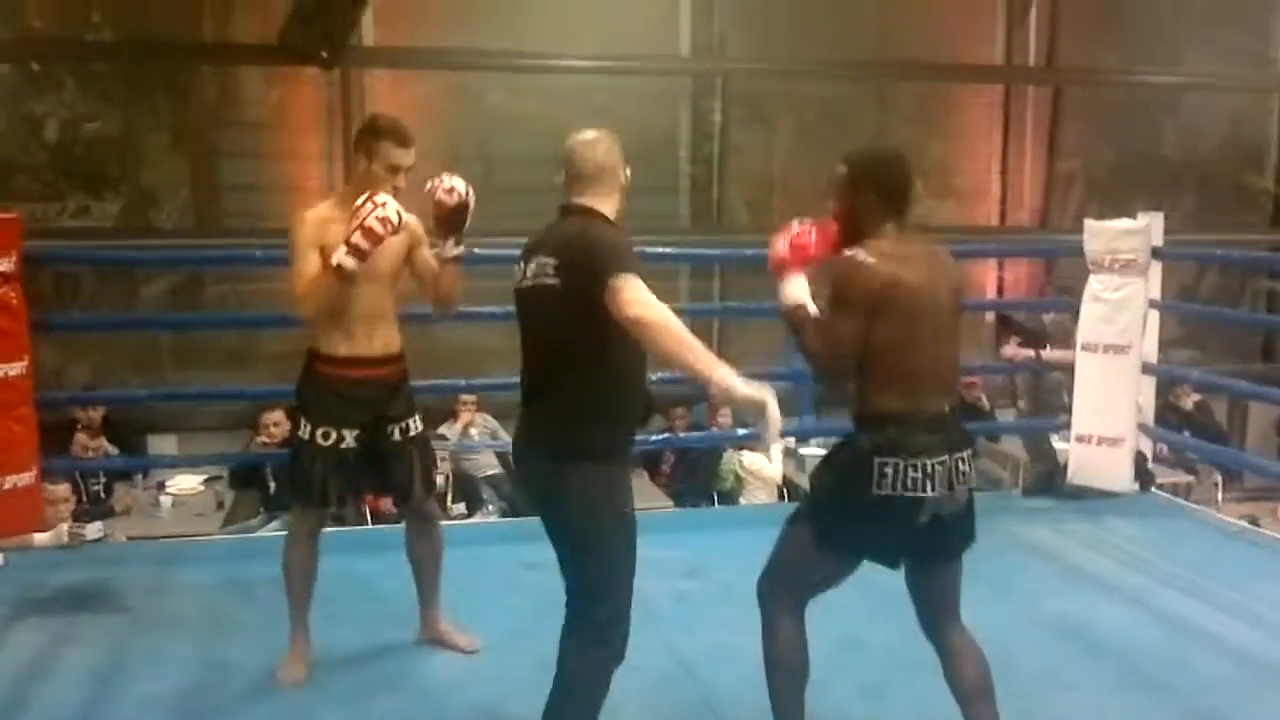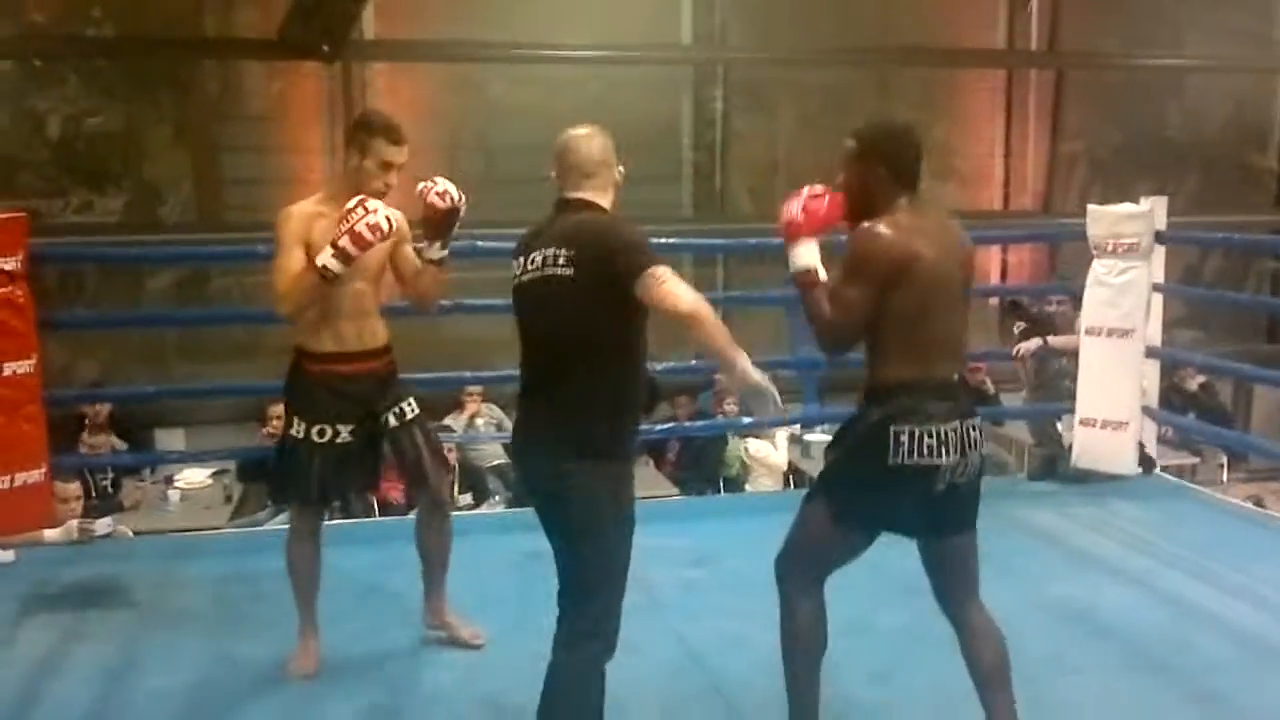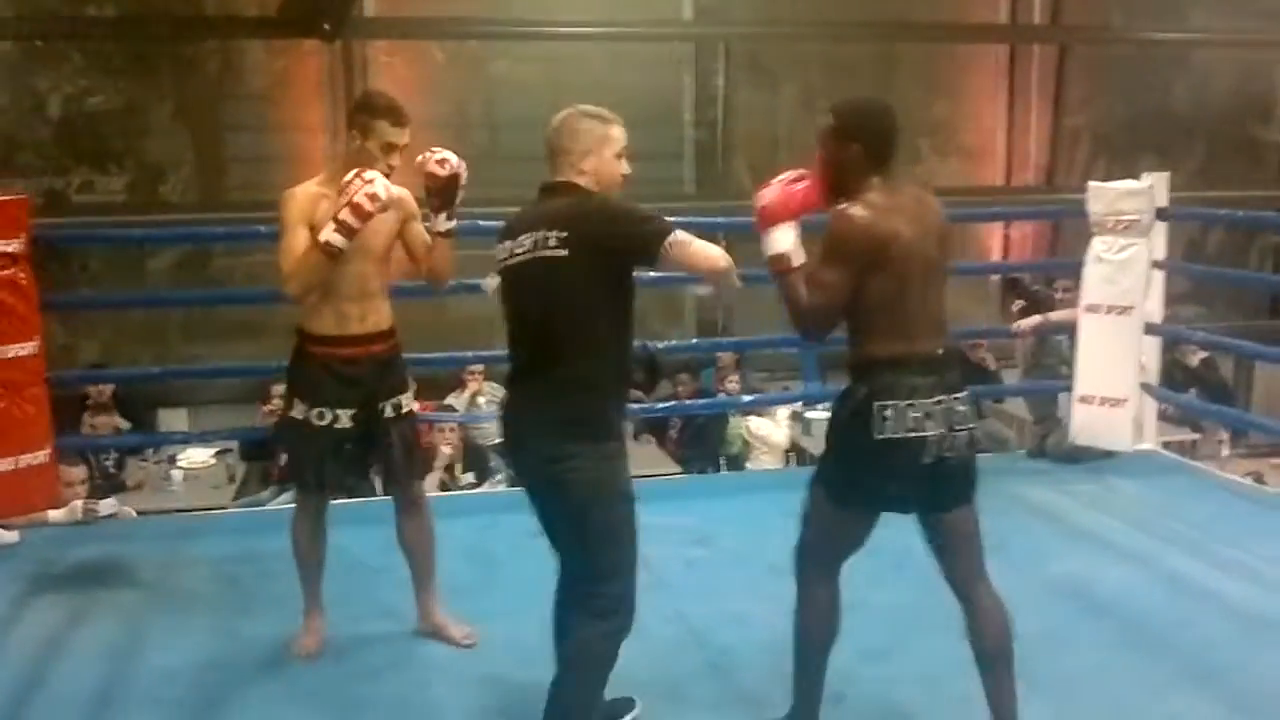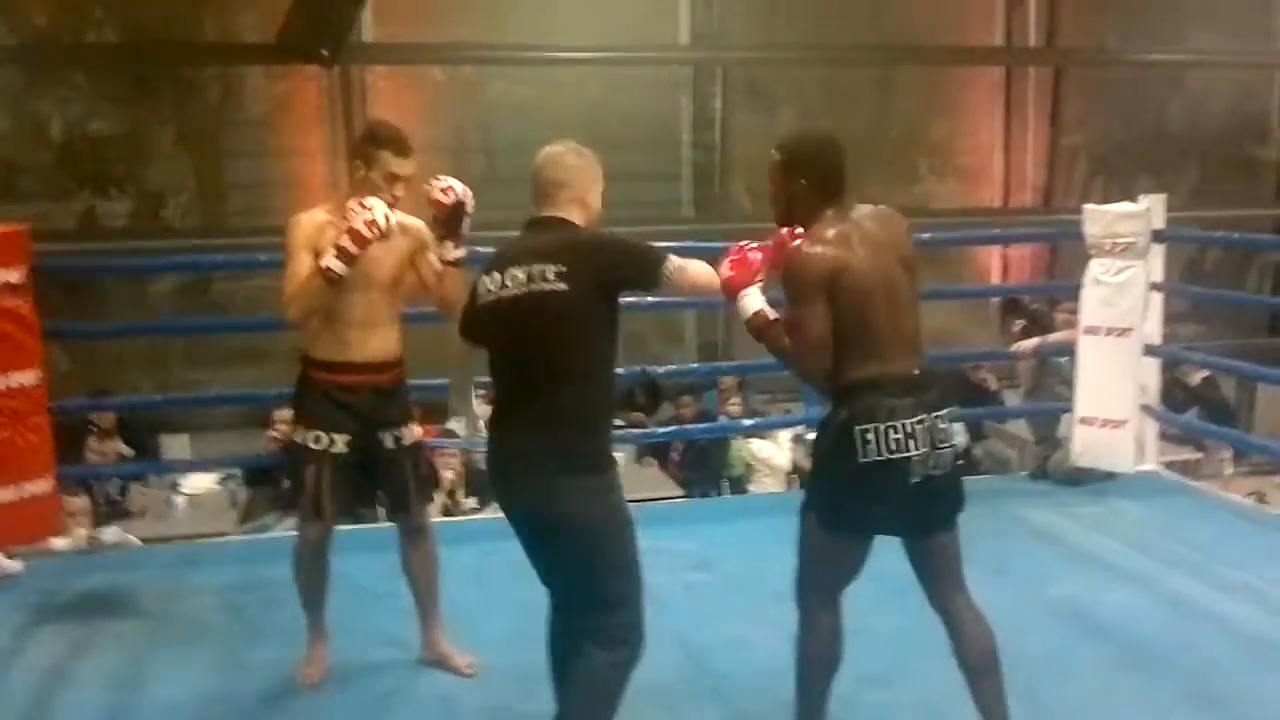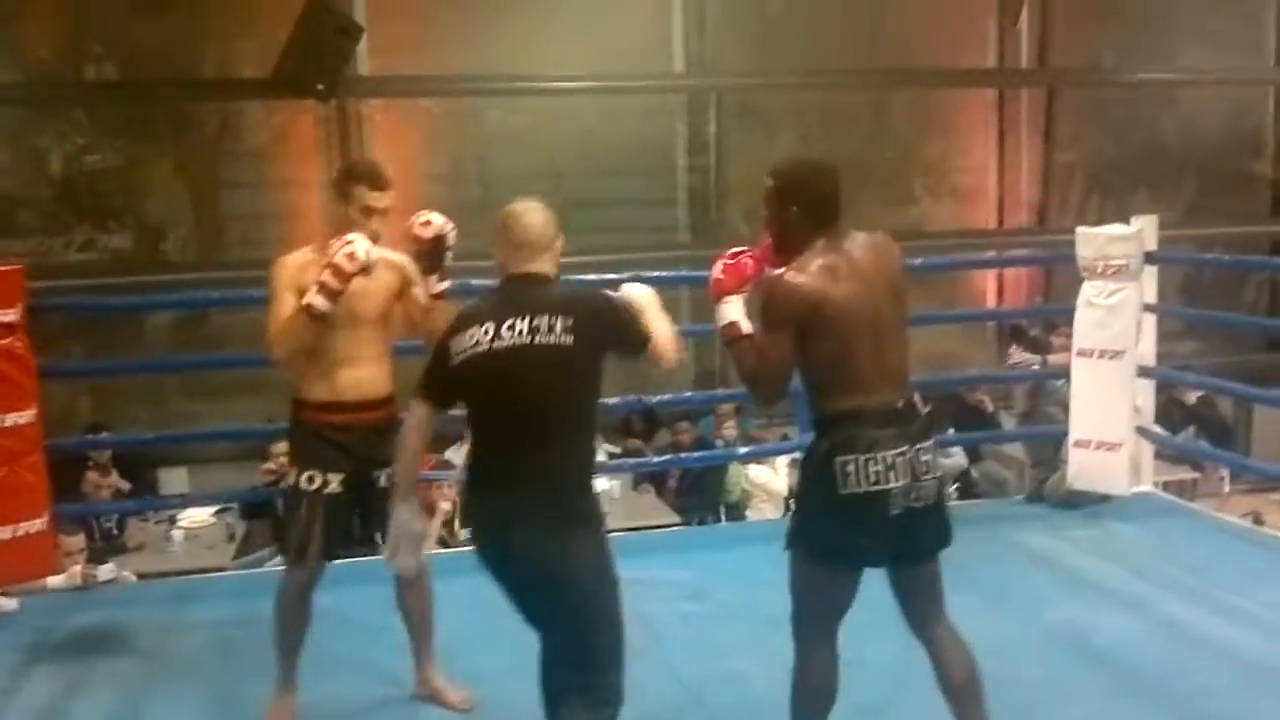
dt=0.2s
person 1, frame 1
left shoulder: (860, 267)
right shoulder: (942, 263)
left elbow: (831, 368)
left wrist: (793, 285)
left hip: (885, 459)
right hip: (946, 455)
left knee: (779, 596)
right knee: (945, 624)
person 1, frame 2
left shoulder: (877, 239)
right shoulder: (953, 234)
left elbow: (835, 337)
left wrist: (802, 250)
left hip: (895, 429)
right hip: (955, 425)
left knee: (797, 574)
right knee: (962, 601)
person 1, frame 3
left shoulder: (853, 218)
right shoulder: (926, 205)
left elbow: (813, 319)
left wrist: (780, 236)
left hip: (887, 407)
right hip: (946, 399)
left knee: (816, 566)
right knee: (969, 576)
person 1, frame 4
left shoulder: (807, 256)
right shoulder: (888, 223)
left elbow: (812, 366)
left wrist: (748, 300)
left hip: (868, 429)
right hip: (927, 419)
left knee: (818, 598)
right knee: (951, 594)
person 1, frame 5
left shoulder: (792, 286)
right shoulder: (883, 251)
left elbow: (765, 388)
left wrist: (730, 307)
left hip: (851, 462)
right hip: (912, 448)
left knee: (815, 635)
right knee: (933, 624)
person 2, frame 1
left shoulder: (541, 247)
right shoulder: (595, 241)
right elbow: (638, 310)
right wrist: (728, 381)
left hip: (545, 451)
right hip: (584, 460)
left knee: (589, 606)
right knee: (600, 624)
person 2, frame 2
left shoulder: (531, 246)
right shoulder: (605, 237)
right elbow: (679, 302)
right wrist: (742, 369)
left hip: (539, 446)
right hip: (588, 454)
left knee: (585, 595)
right knee: (589, 617)
person 2, frame 3
left shoulder: (516, 230)
right shoulder: (601, 218)
right elbow: (708, 260)
right wrist: (725, 275)
left hip: (528, 431)
right hip: (581, 438)
left knee: (583, 575)
right knee: (606, 598)
person 2, frame 4
left shoulder: (496, 268)
right shoulder: (595, 250)
left elbow: (470, 345)
right elbow: (703, 280)
right wrist: (684, 266)
left hip: (512, 470)
right hip: (576, 472)
left knee: (575, 603)
right knee: (615, 628)
person 2, frame 5
left shoulder: (465, 328)
right shoulder: (587, 311)
left elbow: (417, 425)
right elbow: (666, 351)
left wrist: (405, 505)
right wrist: (645, 300)
left hip: (492, 524)
right hip: (563, 524)
left knee: (565, 640)
person 3, frame 1
left shoulder: (407, 224)
right shoulder: (317, 222)
left elbow: (445, 299)
right elbow: (308, 305)
left wrist: (450, 237)
right wrist: (353, 247)
left hip: (391, 380)
right hip: (331, 384)
left knee: (423, 507)
right knee: (308, 517)
left ankle: (431, 618)
right ankle: (299, 638)
person 3, frame 2
left shoulder: (392, 221)
right shoulder: (300, 219)
left elbow: (424, 297)
right elbow: (287, 305)
left wrist: (437, 238)
right wrist: (340, 252)
left hip: (379, 373)
right hip: (320, 379)
left knee: (436, 493)
right knee: (307, 512)
left ankle: (439, 612)
right ankle: (309, 632)
person 3, frame 3
left shoulder: (400, 202)
right shoulder: (304, 200)
left elbow: (437, 275)
right elbow: (294, 285)
left wrist: (443, 209)
right wrist: (344, 225)
left hip: (383, 357)
right hip: (322, 363)
left knee: (410, 491)
right knee: (312, 498)
left ankle: (429, 608)
right ankle: (313, 612)
person 3, frame 4
left shoulder: (412, 231)
right shoulder: (310, 226)
left elbow: (453, 305)
right elbow: (296, 310)
left wrist: (452, 238)
right wrist: (344, 252)
left hip: (388, 388)
right hip: (326, 390)
left knee: (414, 519)
right knee: (314, 529)
left ankle: (433, 637)
right ankle: (317, 640)
person 3, frame 5
left shoulder: (396, 267)
right shoulder: (295, 268)
left elbow: (441, 336)
right elbow: (281, 350)
left wrist: (435, 272)
right wrist: (324, 291)
left hip: (381, 425)
right hip: (320, 430)
left knee: (410, 557)
right knee: (301, 571)
left ankle: (427, 673)
